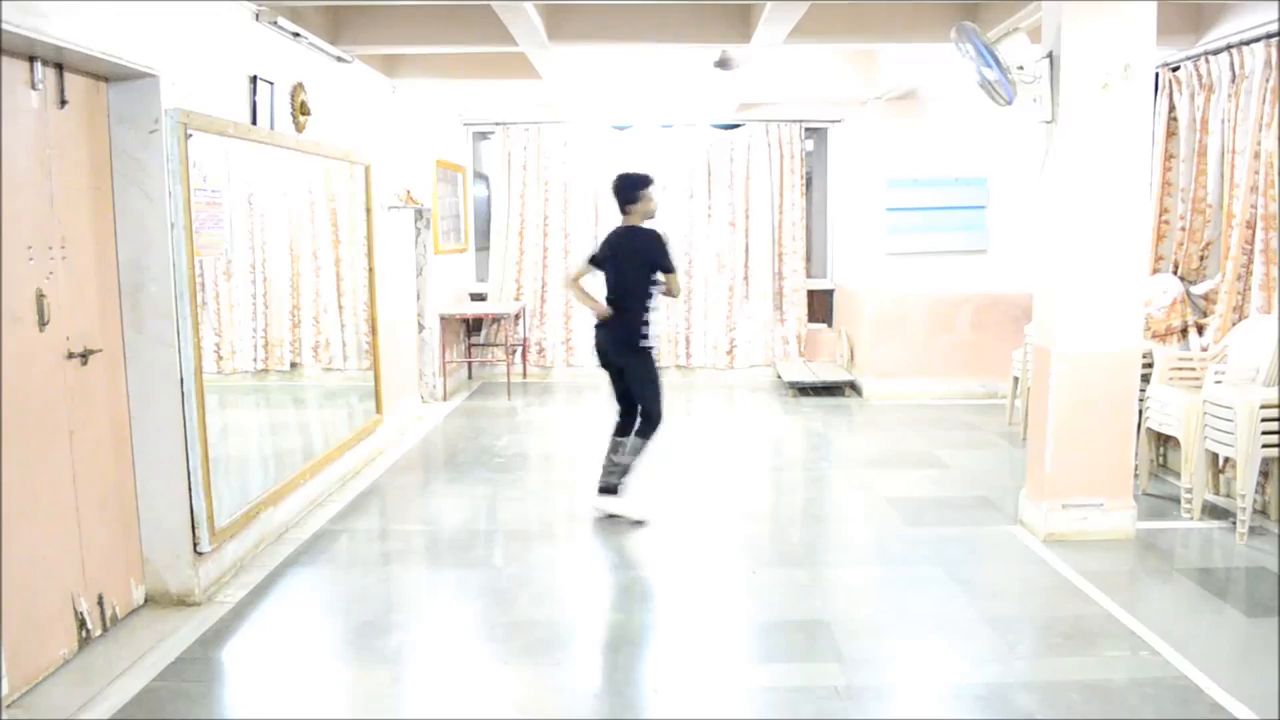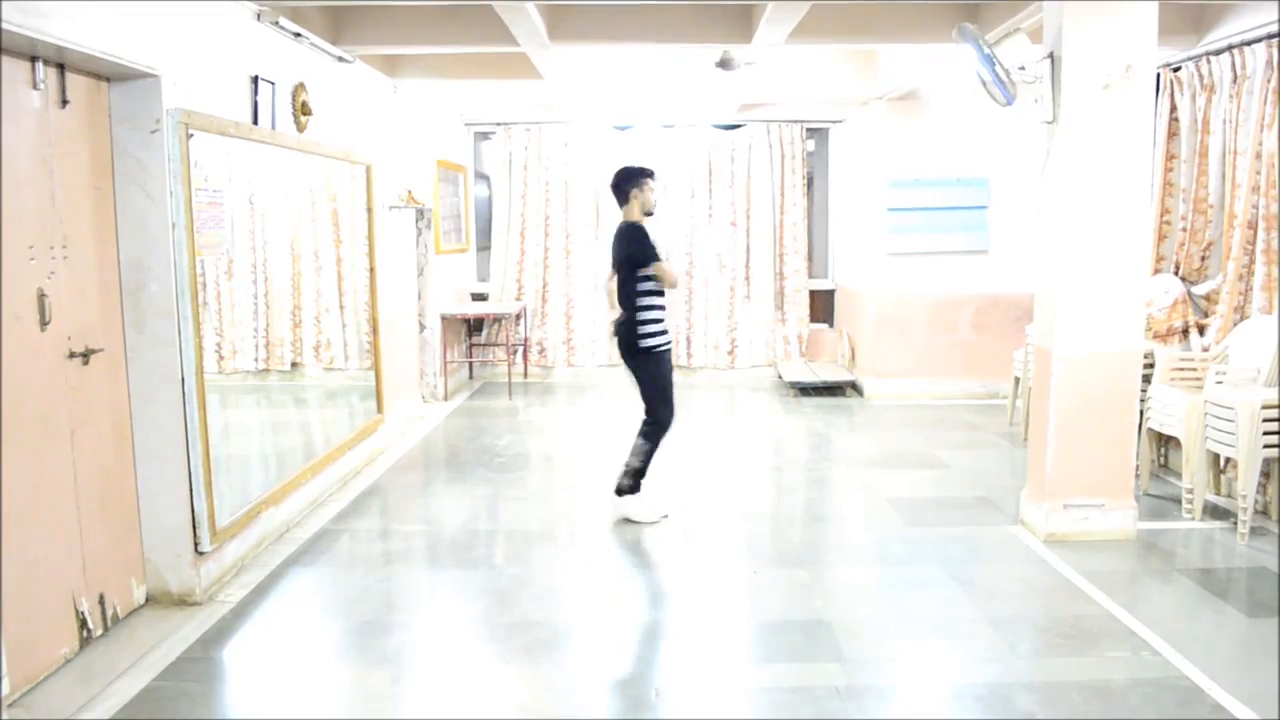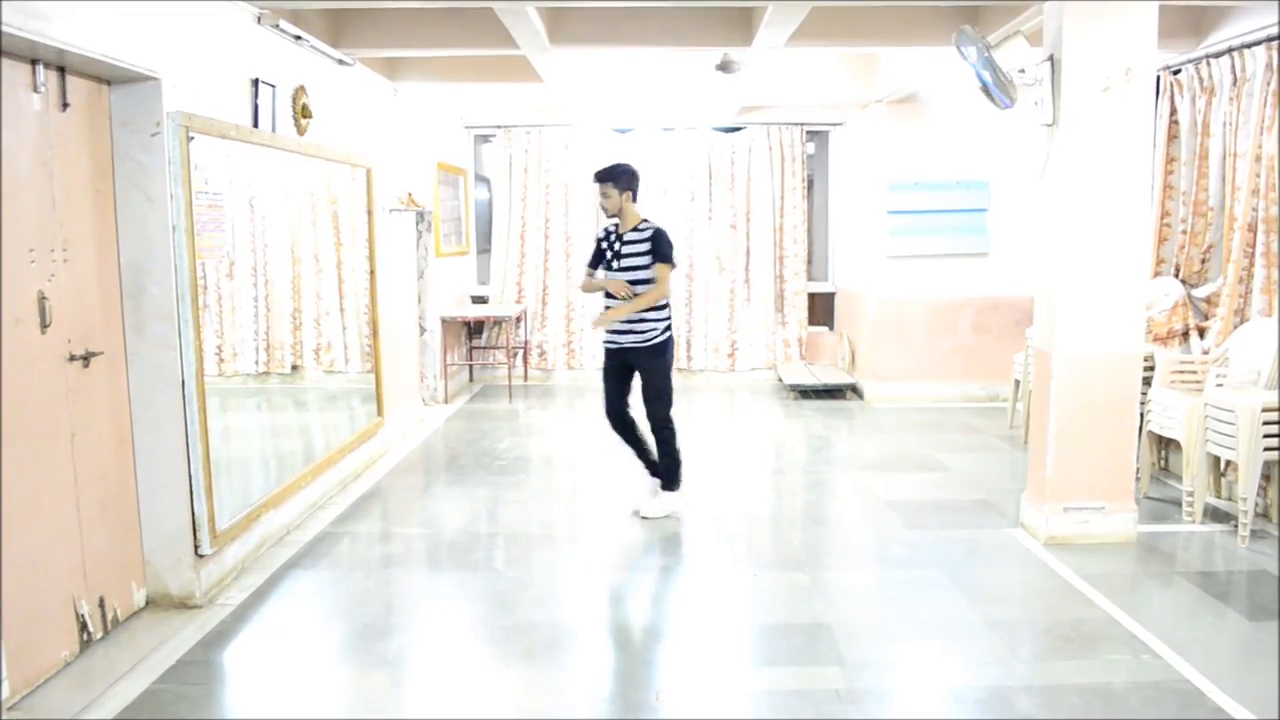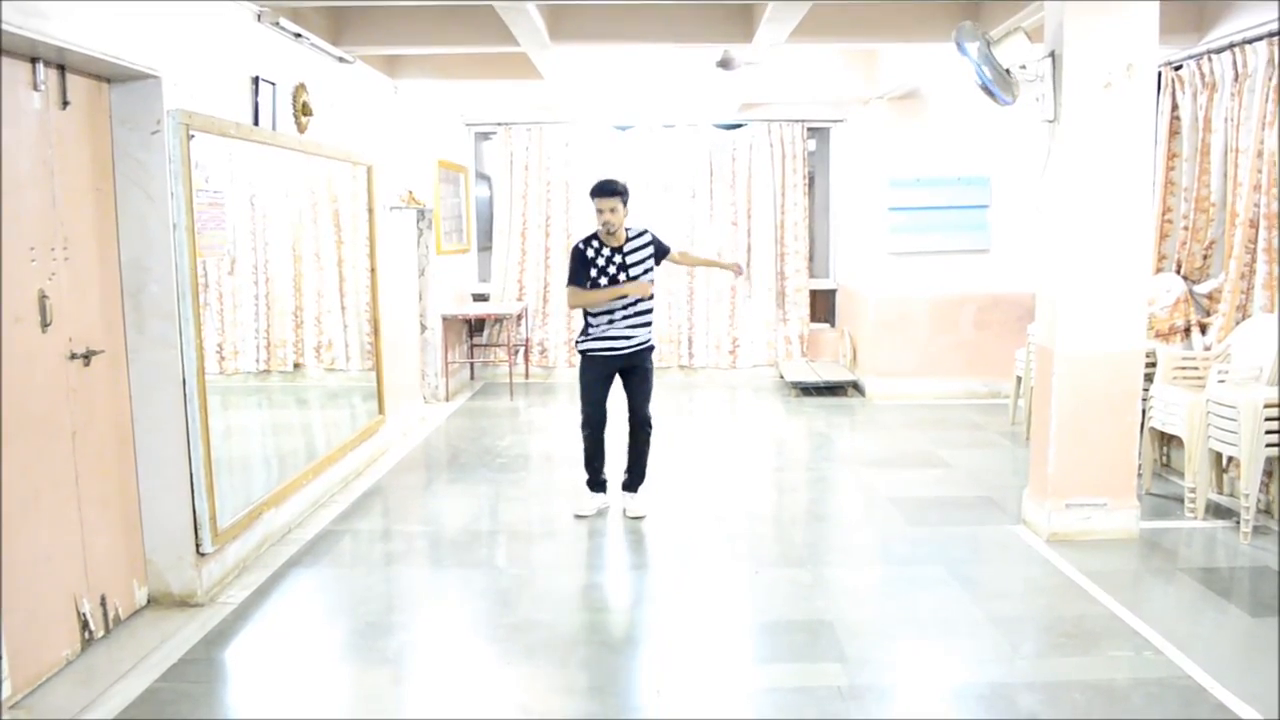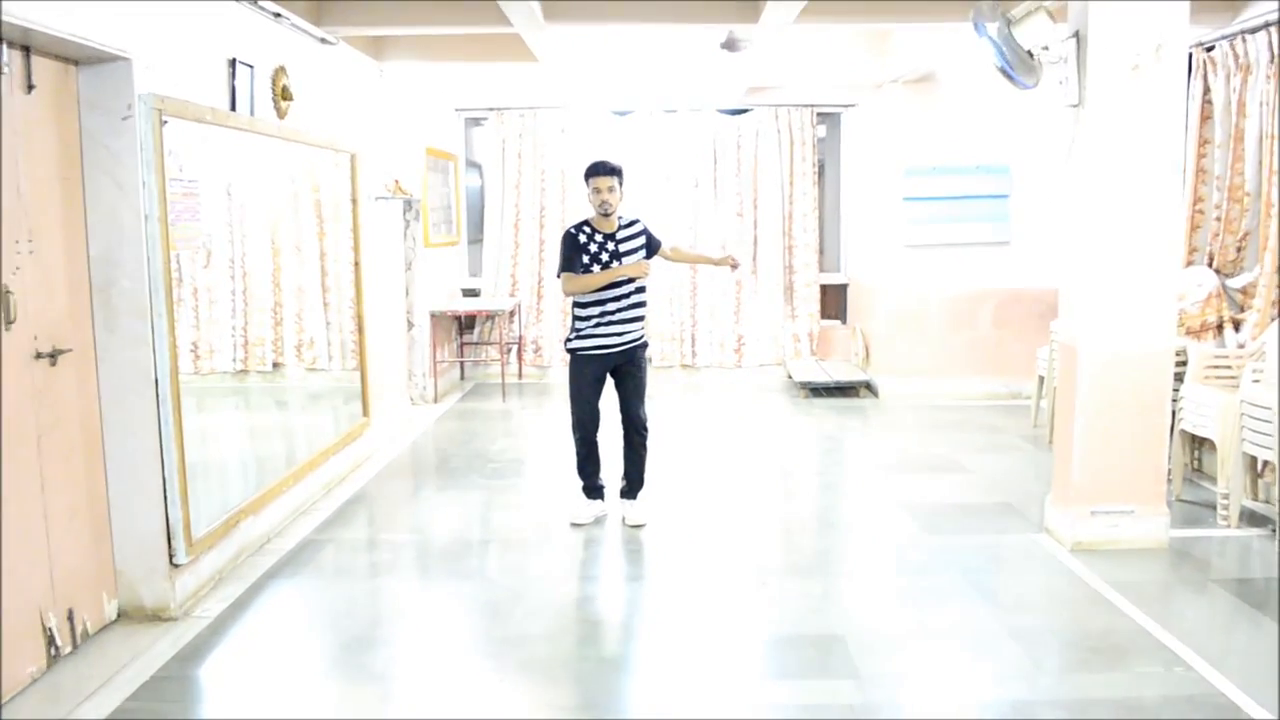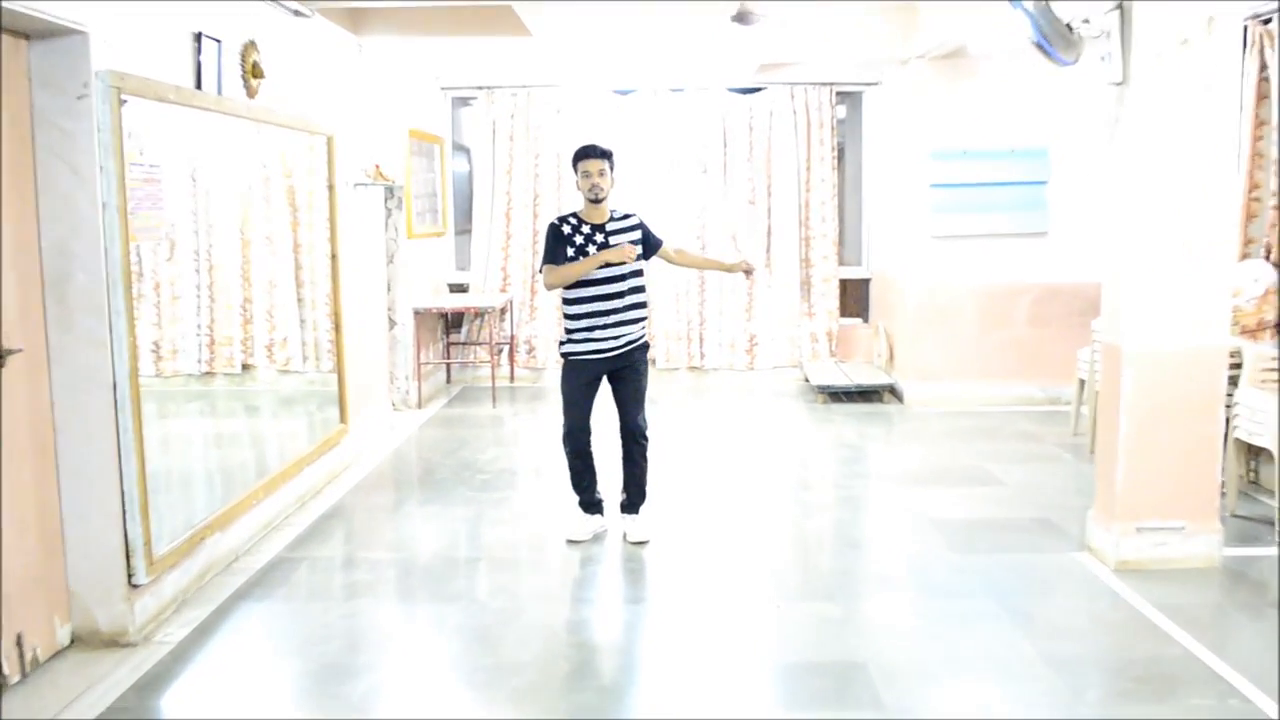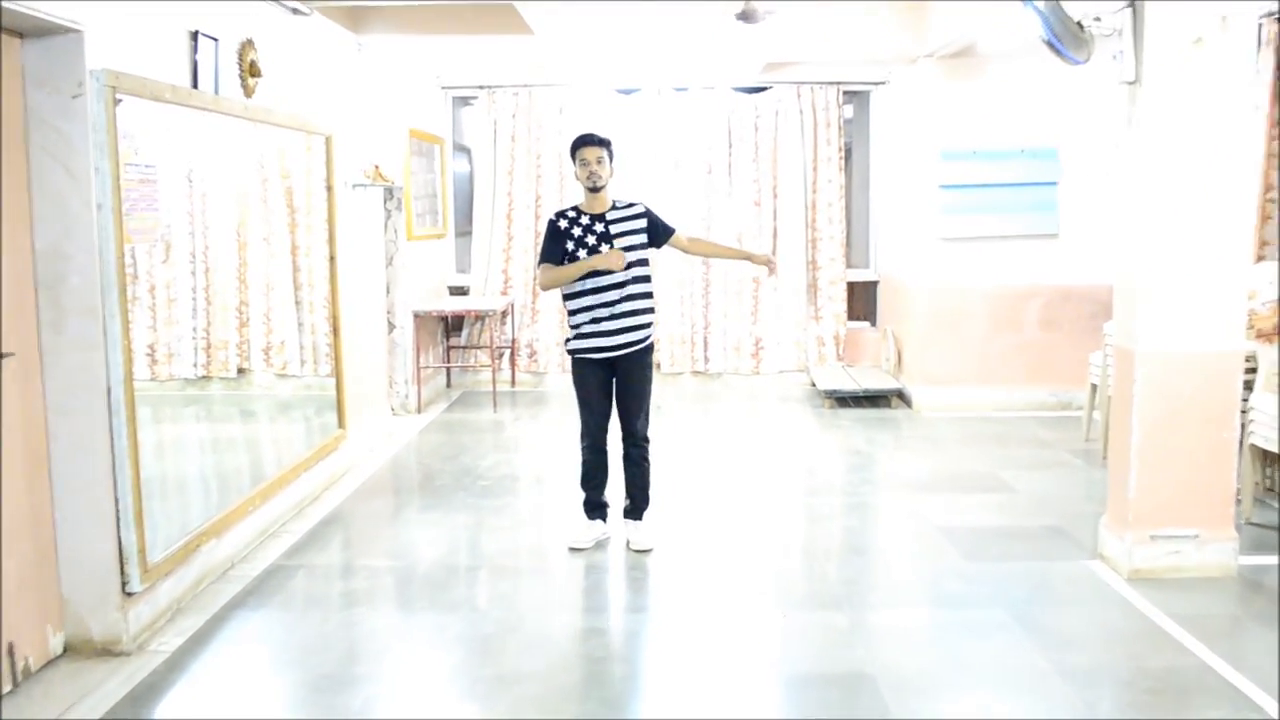
dt=0.5s
person 1, frame 1
left shoulder: (611, 241)
right shoulder: (652, 240)
left elbow: (573, 281)
right elbow: (673, 290)
left wrist: (596, 306)
right wrist: (656, 283)
left hip: (611, 342)
right hip: (632, 344)
left knee: (629, 414)
right knee: (650, 416)
right ankle: (610, 489)
person 1, frame 2
left shoulder: (625, 235)
right shoulder: (635, 233)
left elbow: (614, 284)
right elbow: (669, 279)
right wrist: (667, 273)
left hip: (645, 341)
right hip: (645, 342)
left knee: (657, 415)
right knee: (662, 418)
left ankle: (634, 488)
right ankle: (626, 492)
person 1, frame 3
left shoulder: (655, 236)
right shoulder: (606, 236)
left elbow: (661, 288)
right elbow: (586, 283)
left wrist: (620, 311)
right wrist: (606, 283)
left hip: (652, 343)
right hip: (618, 343)
left knee: (659, 415)
right knee: (615, 411)
left ankle: (669, 489)
right ankle: (658, 474)
person 1, frame 4
left shoulder: (644, 239)
right shoulder: (583, 251)
left elbow: (677, 255)
right elbow: (574, 300)
right wrist: (624, 290)
left hip: (638, 349)
right hip: (597, 351)
left knee: (640, 420)
right knee: (592, 422)
person 1, frame 5
left shoulder: (636, 229)
right shoulder: (575, 236)
left elbow: (667, 251)
right elbow: (569, 286)
left wrist: (715, 260)
right wrist: (622, 271)
left hip: (631, 347)
right hip: (587, 350)
left knee: (635, 423)
right knee: (584, 425)
left ankle: (631, 498)
right ankle: (593, 497)
person 1, frame 6
left shoulder: (632, 225)
right shoulder: (561, 229)
left elbow: (672, 254)
right elbow: (550, 279)
left wrist: (727, 266)
right wrist: (603, 256)
left hip: (630, 349)
right hip: (581, 353)
left knee: (634, 430)
right knee: (575, 435)
left ankle: (632, 512)
right ankle: (591, 512)
person 1, frame 7
left shoulder: (637, 215)
right shoulder: (561, 223)
left elbow: (687, 244)
right elbow: (545, 280)
left wrist: (750, 256)
right wrist: (595, 261)
left hip: (634, 345)
right hip: (588, 349)
left knee: (636, 434)
right knee: (592, 436)
left ankle: (635, 518)
right ankle: (595, 518)
